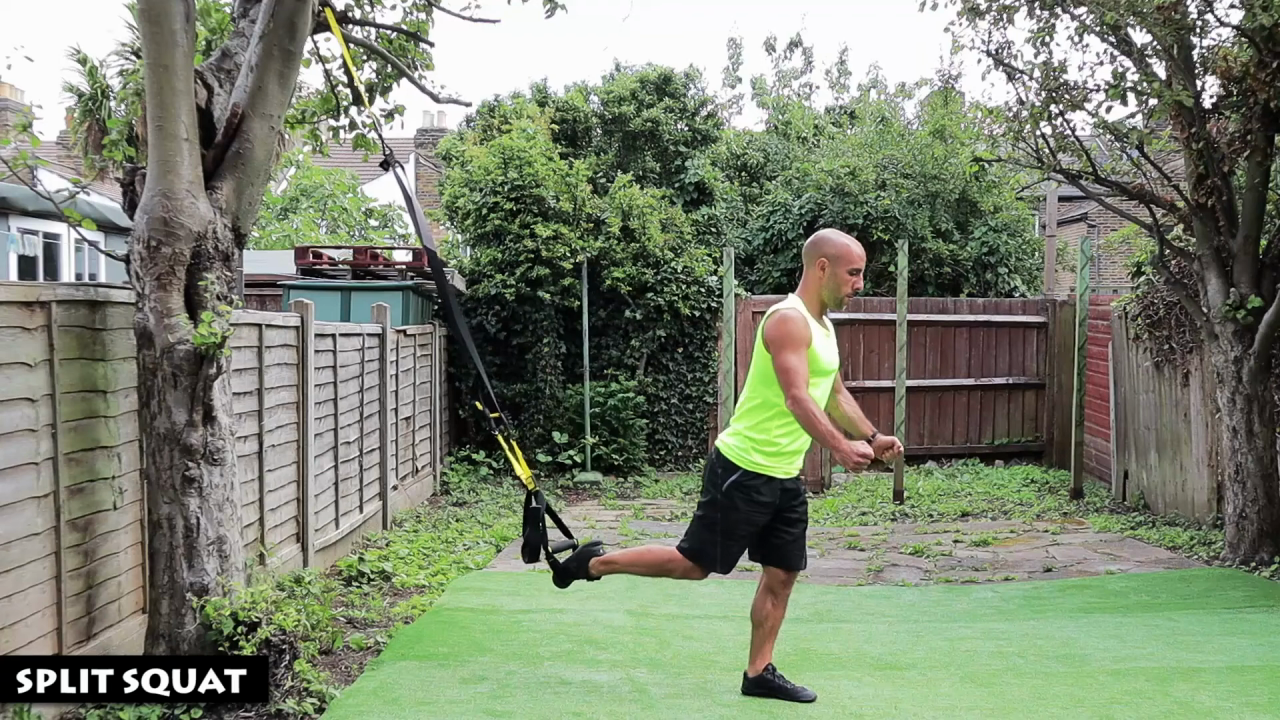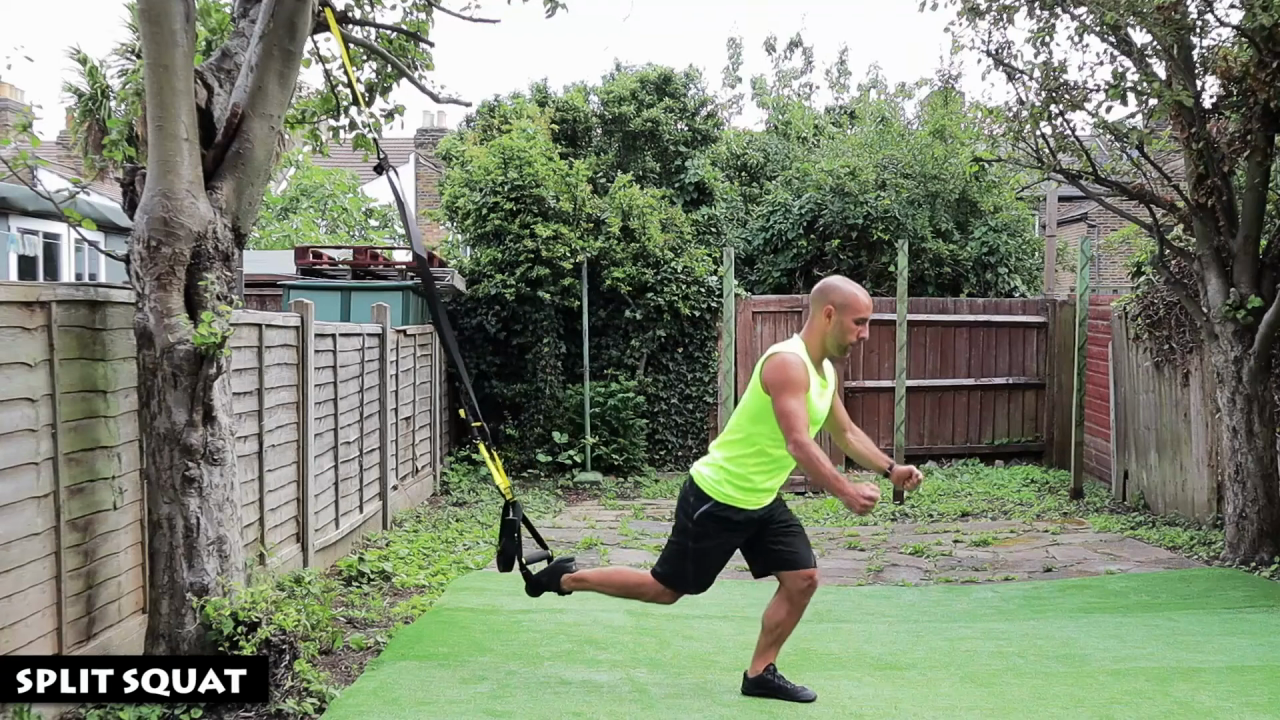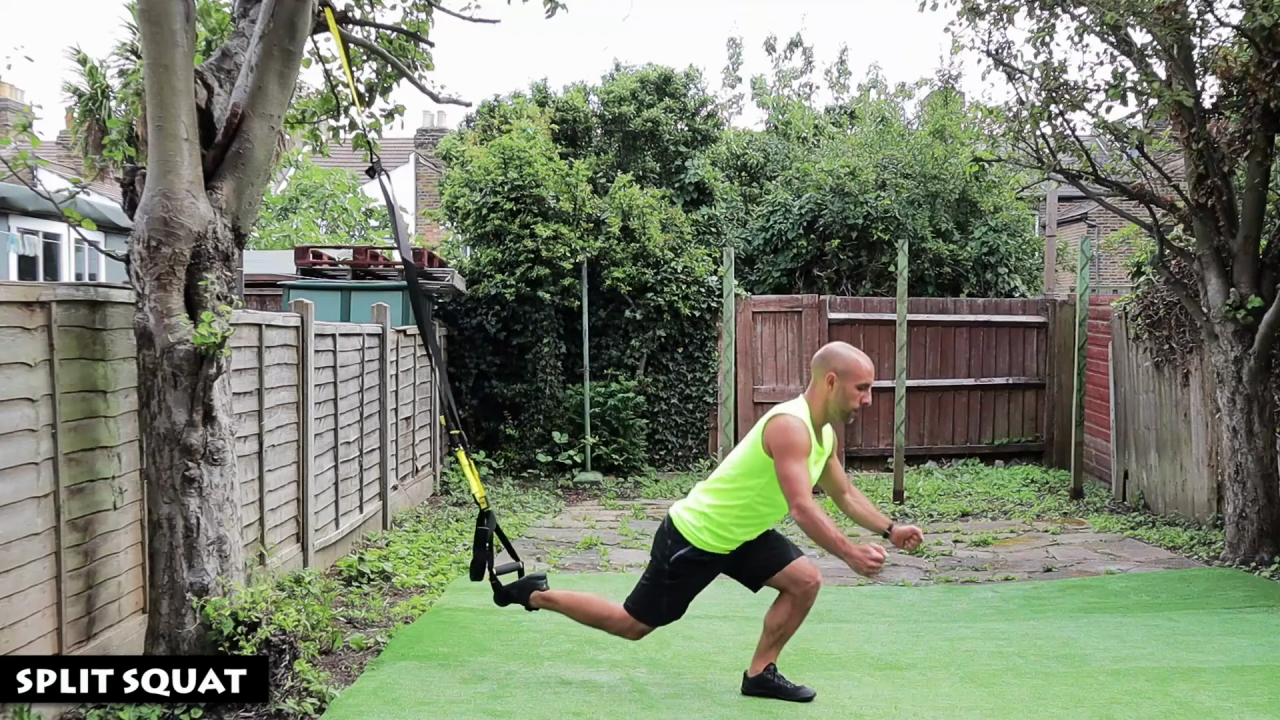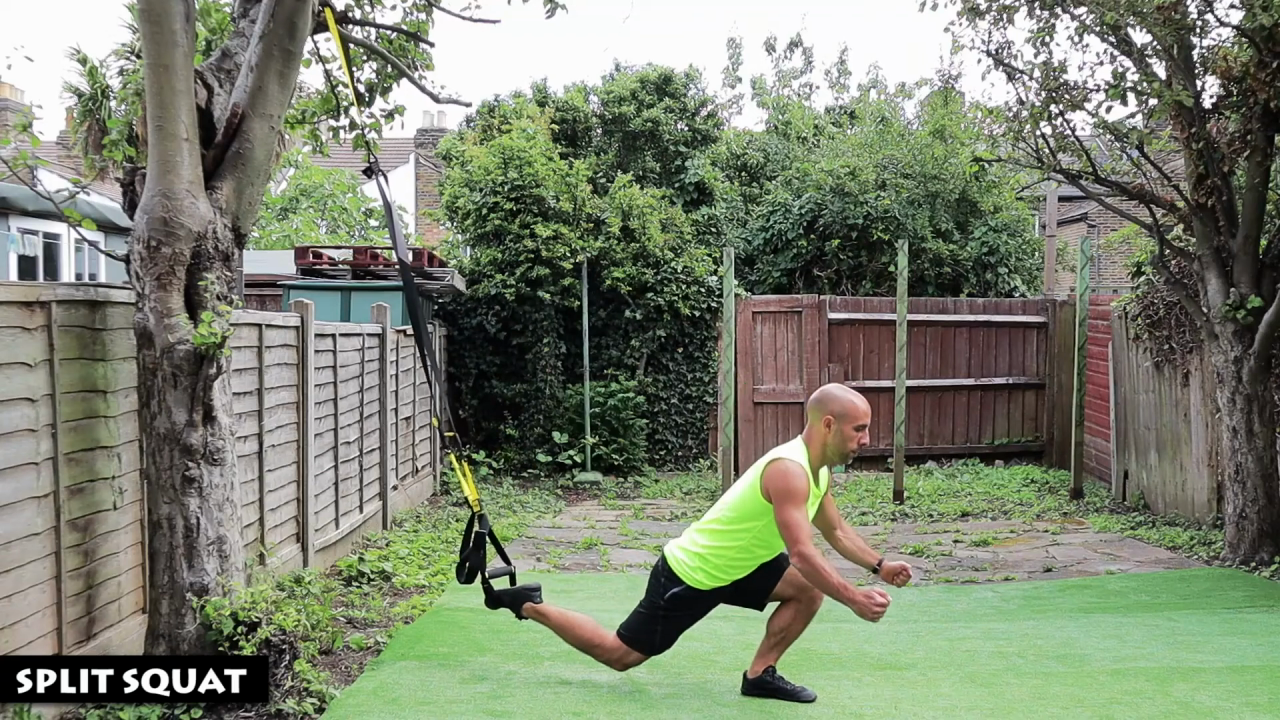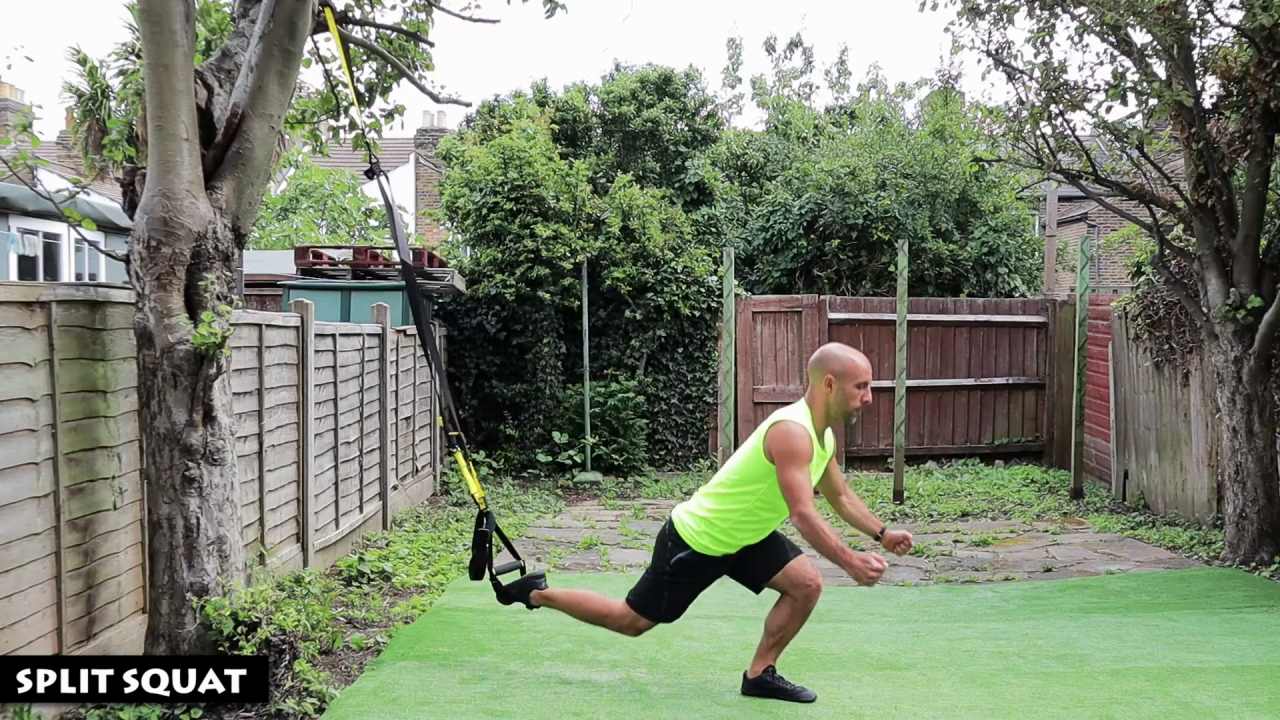
dt=0.4s
person 1, frame 1
left shoulder: (822, 325)
right shoulder: (788, 319)
left elbow: (836, 395)
right elbow: (796, 398)
left wrist: (873, 436)
right wrist: (841, 447)
left hip: (783, 475)
right hip: (743, 470)
left knee: (782, 574)
right knee: (691, 563)
left ankle: (759, 673)
right ankle: (593, 562)
person 1, frame 2
left shoulder: (825, 371)
right shoulder: (788, 364)
left elbow: (847, 433)
right elbow: (799, 444)
left wrist: (891, 470)
right wrist: (848, 492)
left hip: (759, 500)
right hip: (717, 498)
left knee: (804, 578)
right knee: (662, 589)
left ankle: (760, 674)
right ankle: (566, 577)
person 1, frame 3
left shoulder: (822, 432)
right shoulder: (790, 426)
left elbow: (845, 494)
right elbow: (802, 510)
left wrist: (890, 530)
right wrist: (854, 555)
left hip: (736, 535)
right hip: (693, 538)
left knee: (805, 581)
right knee: (631, 624)
left ankle: (760, 673)
right ankle: (537, 594)
person 1, frame 4
left shoulder: (817, 469)
right shoulder: (789, 470)
left elbow: (836, 532)
right elbow: (803, 554)
left wrist: (880, 565)
right wrist: (855, 599)
left hip: (729, 567)
right hip: (691, 575)
left knee: (809, 591)
right knee: (621, 654)
left ankle: (760, 674)
right ankle: (530, 605)
person 1, frame 5
left shoulder: (823, 430)
right shoulder: (792, 430)
left elbow: (839, 493)
right elbow: (801, 513)
left wrist: (880, 531)
right wrist: (850, 561)
left hip: (742, 536)
right hip: (697, 541)
left knee: (806, 583)
right knee: (632, 621)
left ankle: (760, 675)
right ankle: (538, 593)
